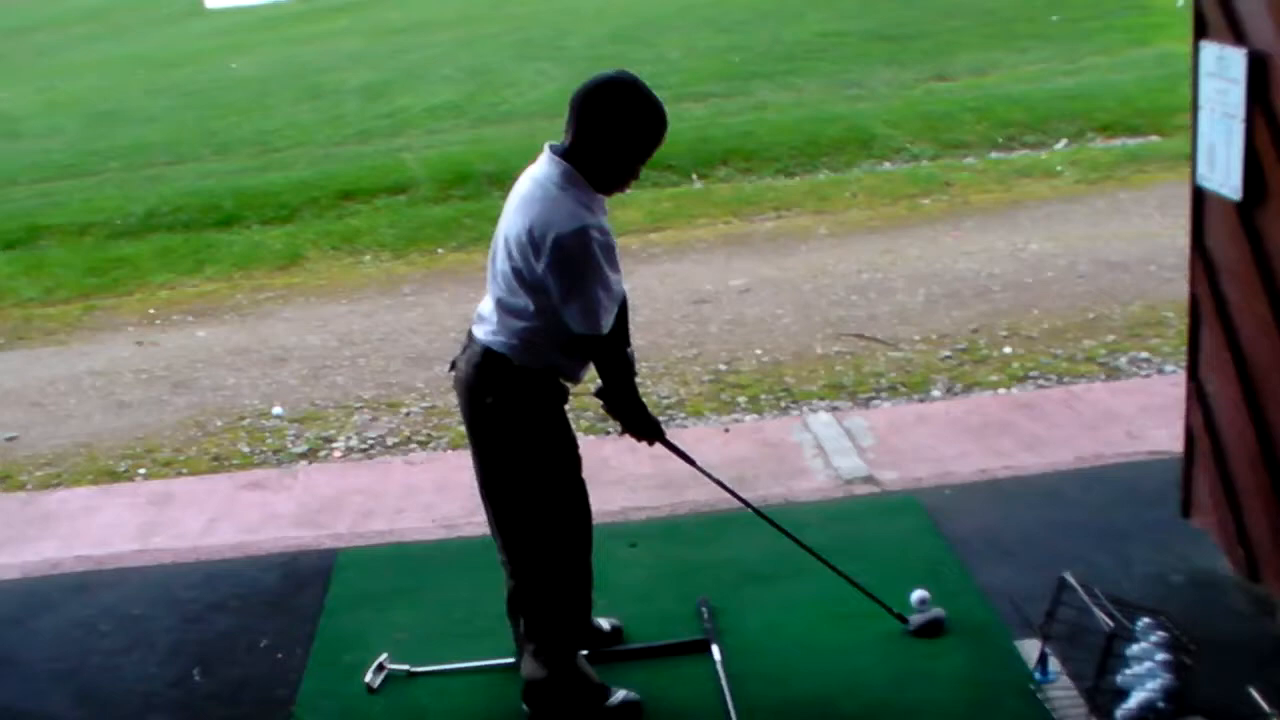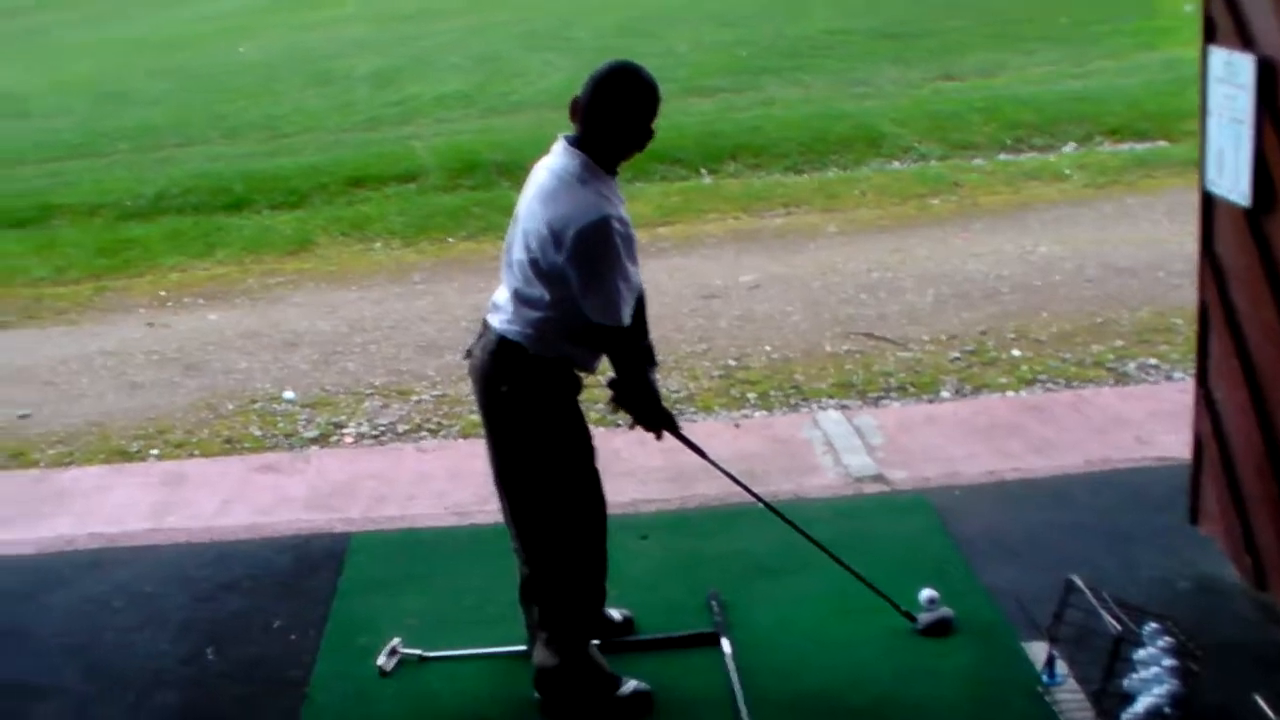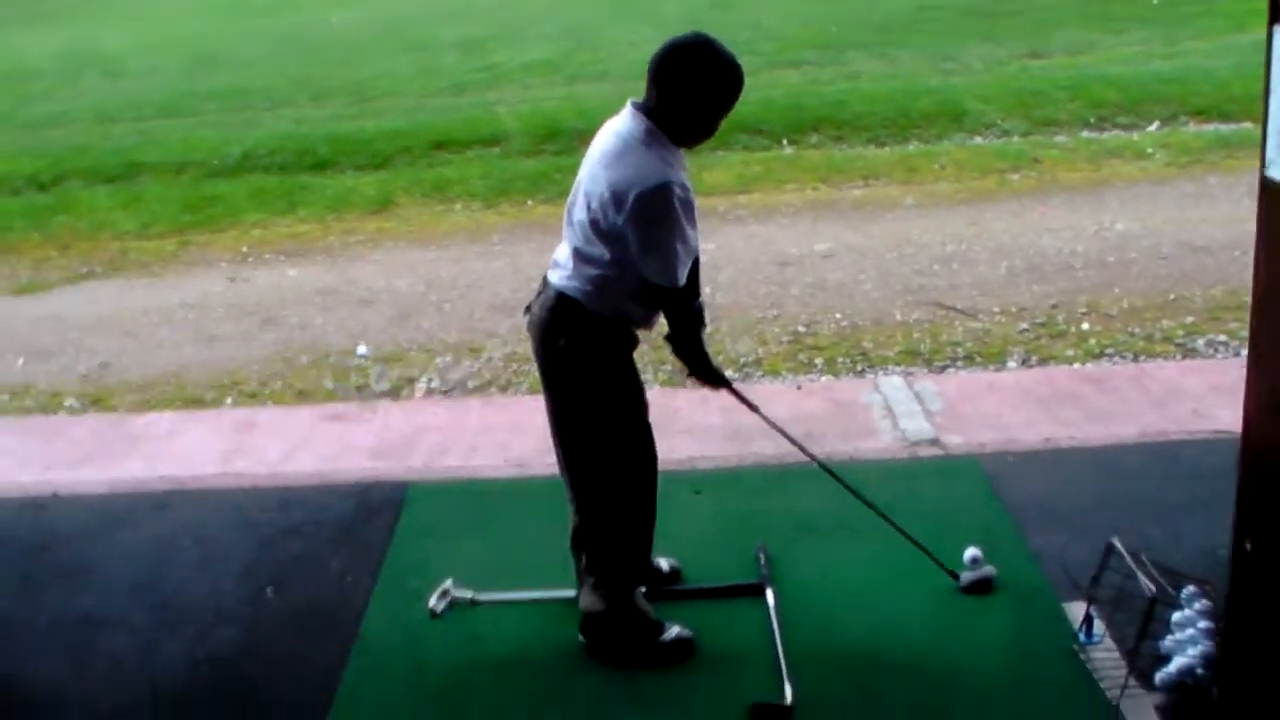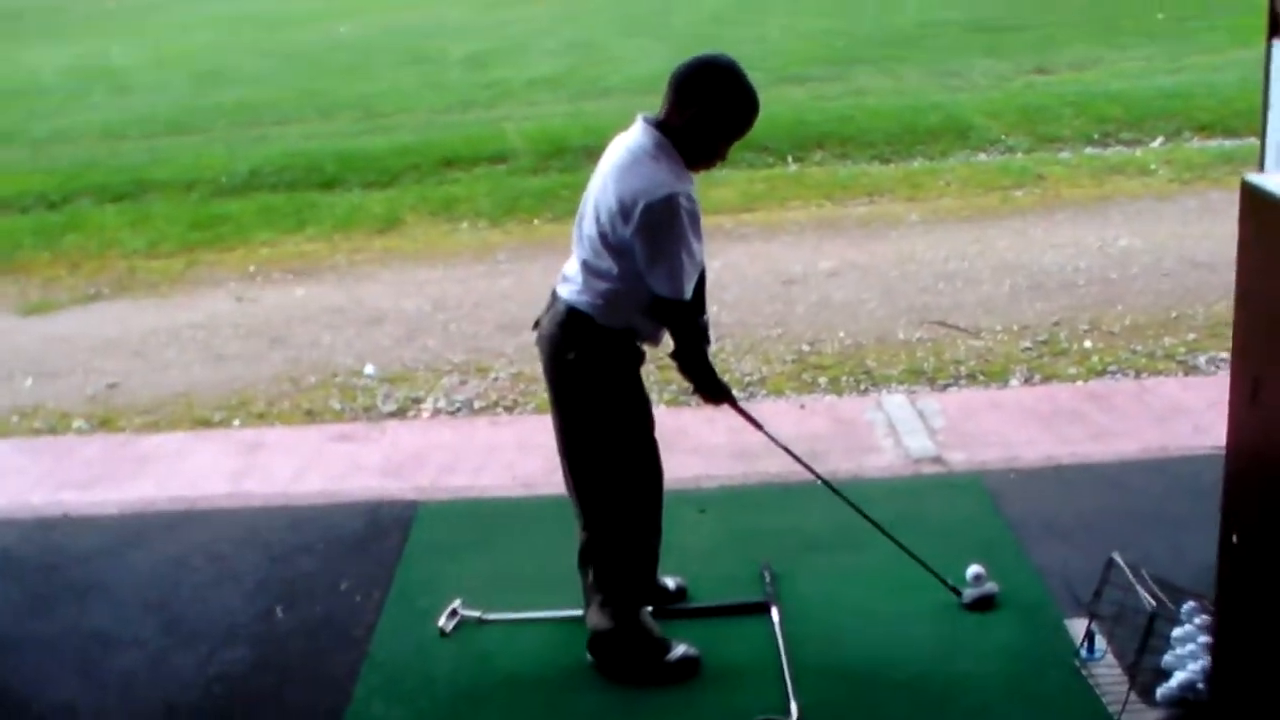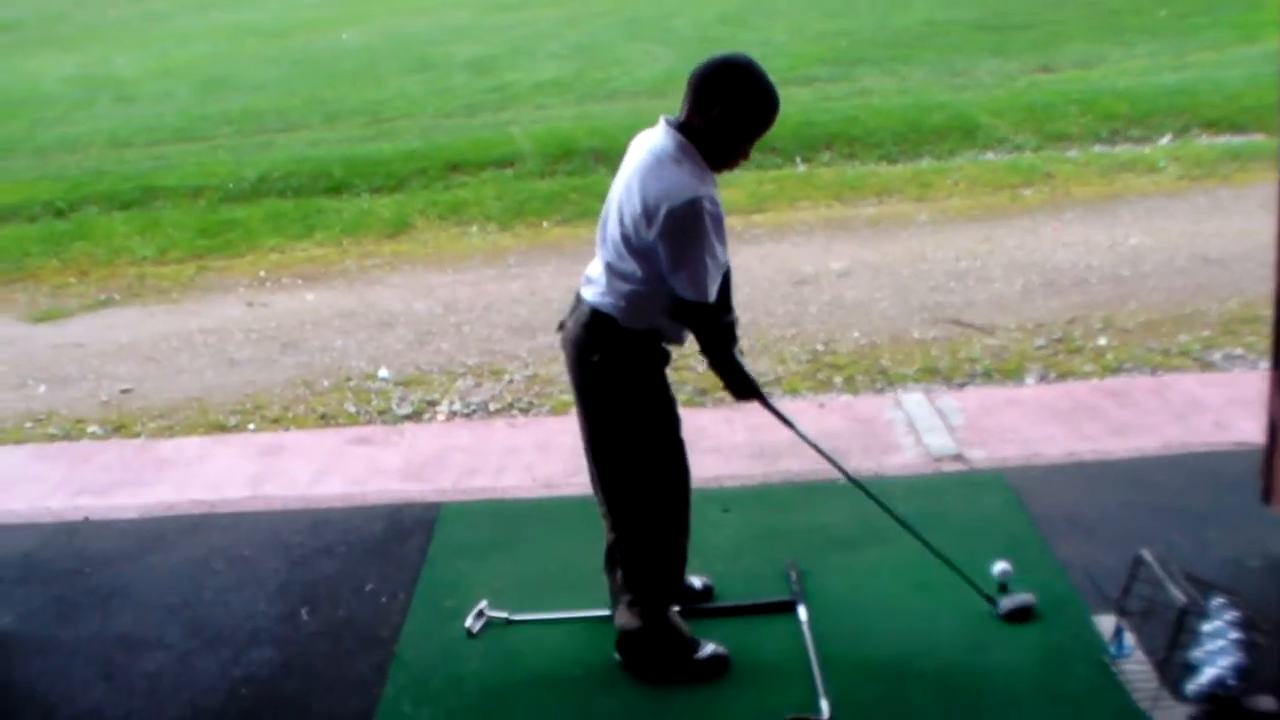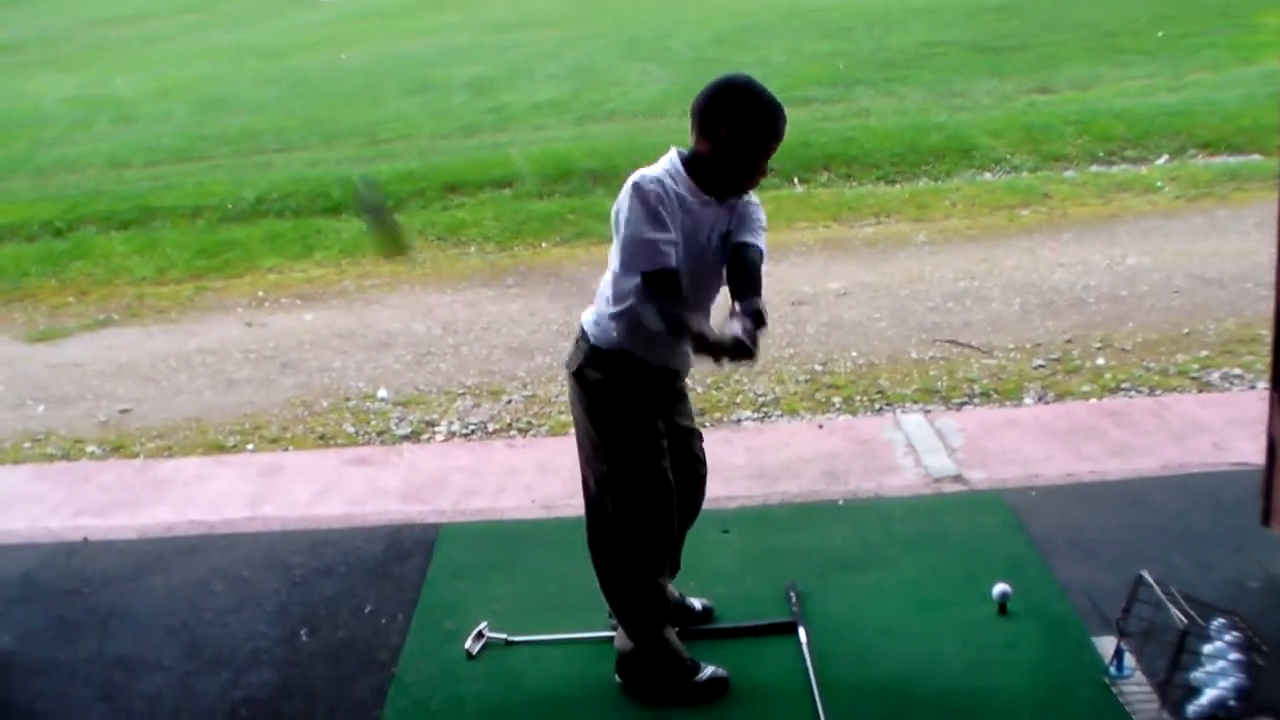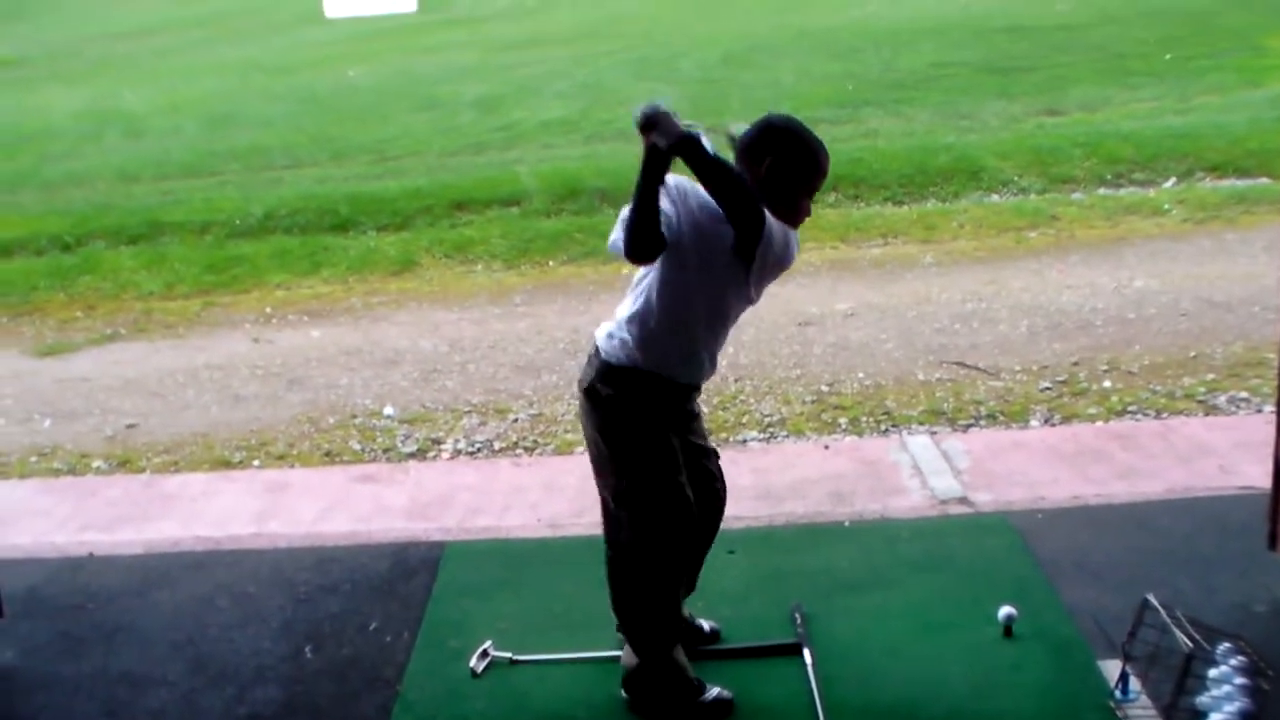
dt=0.4s
person 1, frame 1
left shoulder: (546, 175)
right shoulder: (573, 225)
left elbow: (604, 312)
right elbow: (597, 336)
left wrist: (622, 389)
right wrist: (630, 408)
left hip: (501, 368)
right hip: (513, 388)
left knee: (545, 521)
right knee: (549, 531)
left ankle: (561, 624)
person 1, frame 2
left shoulder: (556, 169)
right shoulder: (596, 217)
right elbow: (614, 327)
left wrist: (638, 377)
right wrist: (642, 396)
left hip: (511, 354)
right hip: (528, 376)
left knee: (549, 512)
right knee: (566, 519)
left ankle: (570, 614)
person 1, frame 3
left shoulder: (623, 130)
right shoulder: (657, 181)
right elbow: (667, 286)
left wrist: (687, 334)
right wrist: (695, 353)
left hip: (570, 312)
right hip: (586, 332)
left knee: (609, 463)
right knee: (619, 471)
left ankle: (619, 561)
right ankle: (612, 615)
person 1, frame 4
left shoulder: (633, 143)
right shoulder: (665, 193)
right elbow: (672, 301)
left wrist: (693, 345)
right wrist: (700, 367)
left hip: (577, 325)
right hip: (594, 346)
left knee: (612, 480)
right knee: (625, 488)
left ankle: (623, 580)
right ankle: (619, 632)
person 1, frame 5
left shoulder: (652, 144)
right shoulder: (689, 197)
right elbow: (692, 306)
left wrist: (723, 333)
right wrist: (730, 366)
left hip: (600, 326)
right hip: (619, 347)
left knee: (635, 481)
right knee: (654, 489)
left ankle: (647, 580)
right ankle: (647, 631)
person 1, frame 6
left shoulder: (743, 208)
right shoulder: (651, 190)
left elbow: (745, 266)
right elbow: (660, 292)
left wrist: (747, 318)
right wrist: (699, 334)
left hip: (665, 369)
right hip: (613, 371)
left knee: (683, 485)
right knee: (638, 512)
left ankle: (651, 597)
right ankle: (648, 655)
person 1, frame 7
left shoulder: (774, 237)
right shoulder: (678, 201)
left elbow: (744, 216)
right elbow: (641, 248)
left wrist: (689, 148)
right wrist: (656, 162)
left hip: (669, 390)
right hip: (624, 390)
left knee: (697, 509)
right knee: (663, 528)
left ankle: (656, 613)
